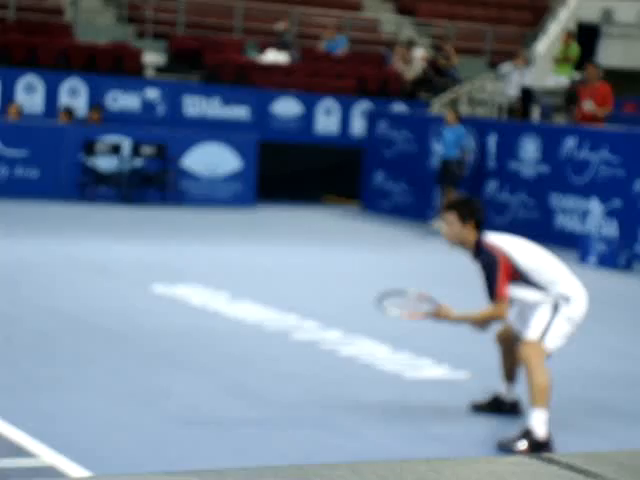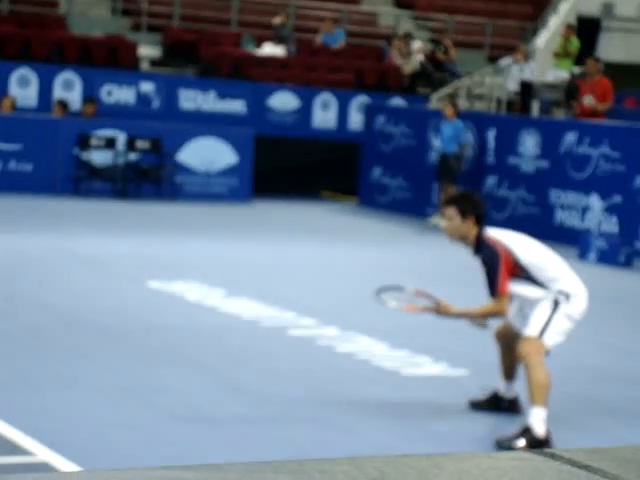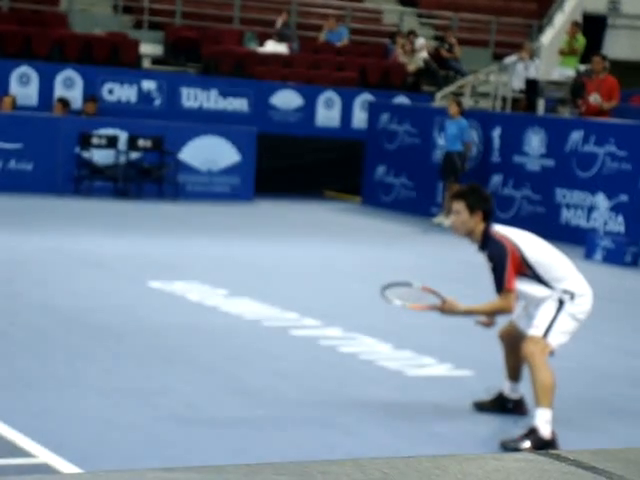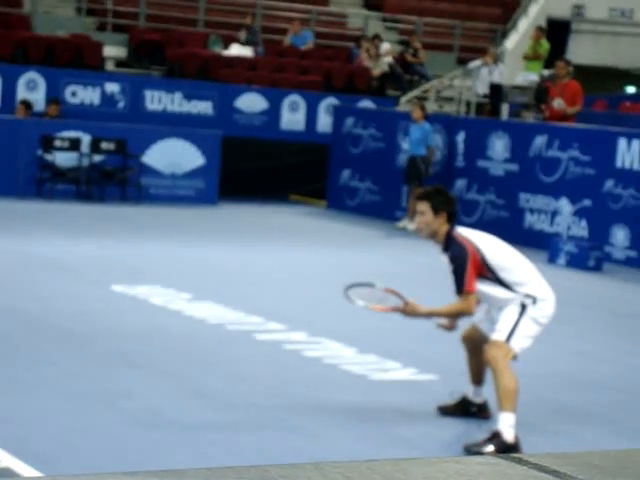
dt=0.3s
person 1, frame 1
left shoulder: (489, 255)
right shoulder: (489, 243)
left elbow: (500, 310)
right elbow: (505, 299)
left wrist: (455, 317)
right wrist: (486, 317)
left hip: (565, 299)
right hip: (545, 296)
left knee: (530, 352)
right knee: (506, 338)
left ankle: (538, 434)
right ankle: (507, 399)
person 1, frame 2
left shoulder: (490, 250)
right shoulder: (489, 239)
left elbow: (501, 306)
right elbow: (505, 296)
left wrist: (455, 312)
right wrist: (488, 312)
left hip: (565, 295)
right hip: (545, 292)
left knee: (529, 349)
right knee: (505, 335)
left ankle: (538, 431)
right ankle: (507, 397)
person 1, frame 3
left shoulder: (497, 246)
right shoulder: (494, 237)
left elbow: (507, 303)
right elbow: (510, 294)
left wrist: (461, 309)
right wrist: (493, 313)
left hip: (569, 295)
right hip: (548, 292)
left knee: (532, 350)
right knee: (509, 336)
left ankle: (543, 433)
right ankle: (511, 398)
person 1, frame 4
left shoulder: (459, 248)
right shoulder: (458, 238)
left elbow: (468, 305)
right elbow: (473, 294)
left wrist: (422, 312)
right wrist: (454, 316)
left hip: (532, 300)
right hip: (511, 296)
left knee: (496, 354)
right knee: (472, 339)
left ankle: (507, 436)
right ankle: (475, 402)
person 2, frame 1
left shoulder: (460, 130)
right shoulder: (445, 129)
left elbow: (465, 149)
left wrist: (463, 165)
right wrist: (443, 158)
left hip: (455, 162)
right hip: (445, 161)
left knee: (452, 190)
right knee: (445, 190)
person 2, frame 2
left shoulder: (458, 125)
right shoulder: (443, 124)
left elbow: (462, 143)
left wrist: (460, 158)
right wrist: (441, 153)
left hip: (453, 156)
right hip: (443, 156)
left knee: (450, 186)
right knee: (443, 185)
right ankle: (441, 213)
person 2, frame 3
left shoulder: (463, 123)
right shoulder: (447, 122)
left elbow: (467, 142)
left wrist: (464, 157)
right wrist: (447, 152)
left hip: (457, 155)
right hip: (448, 154)
left knee: (454, 186)
right knee: (447, 186)
right ankle: (444, 213)
person 2, frame 4
left shoulder: (426, 127)
right shoulder: (412, 126)
left elbow: (431, 147)
left wrist: (428, 162)
right wrist: (410, 156)
left hip: (421, 160)
right hip: (412, 159)
left knee: (418, 190)
right knee: (411, 189)
right ankle: (409, 218)
